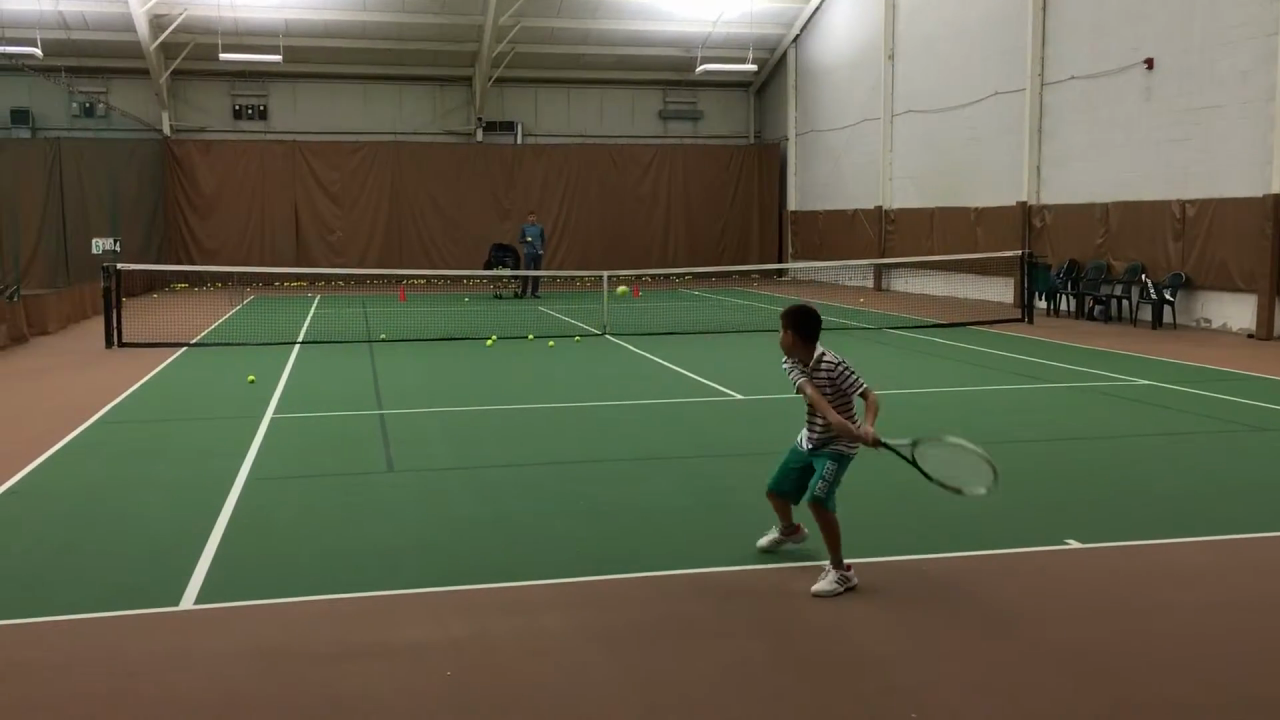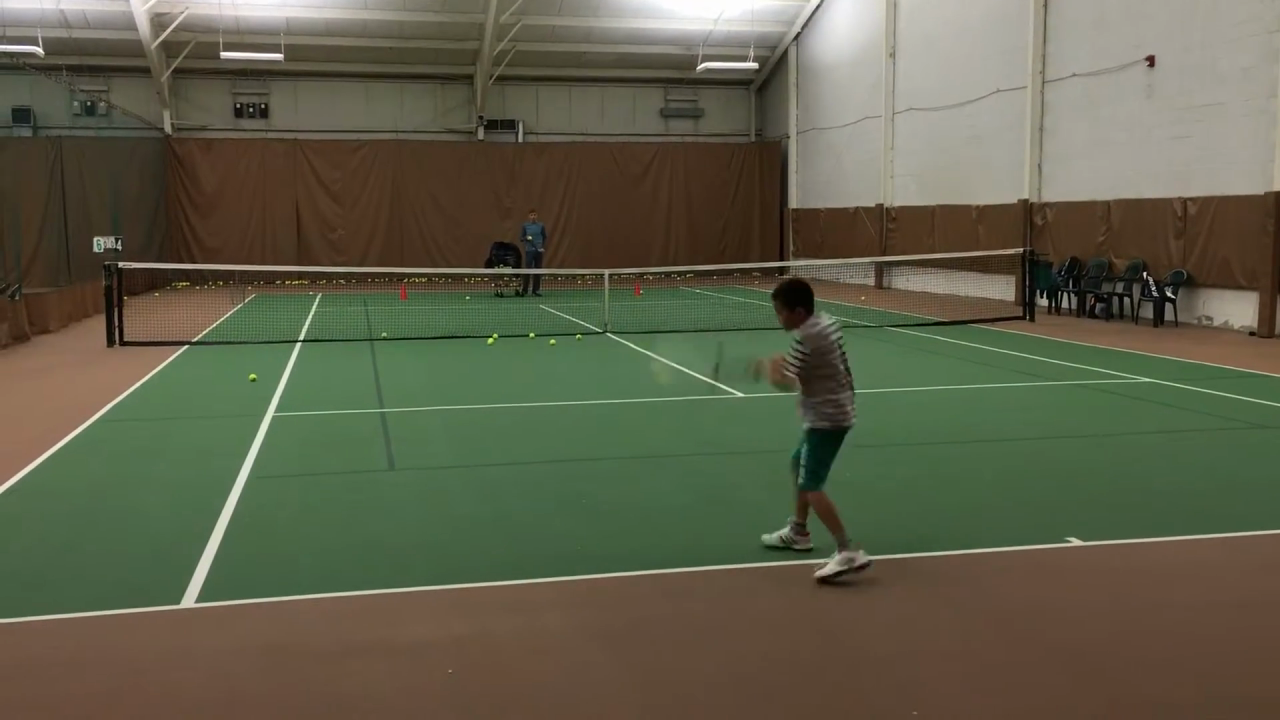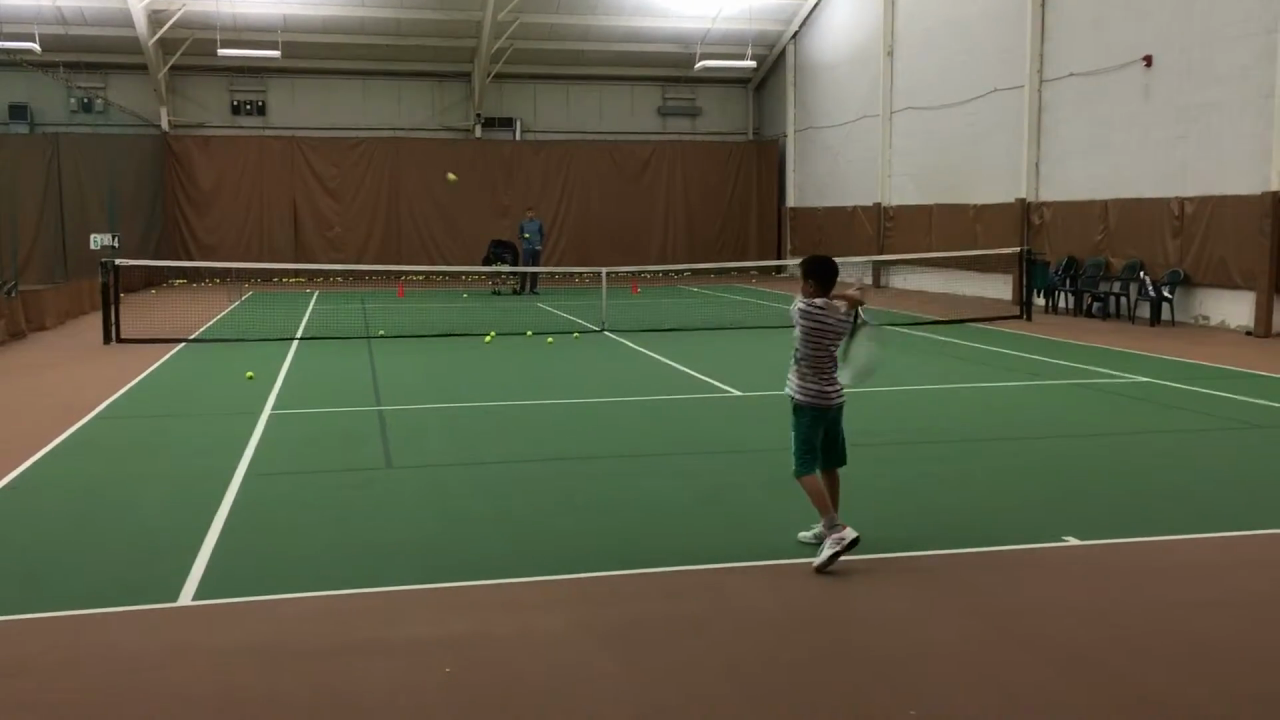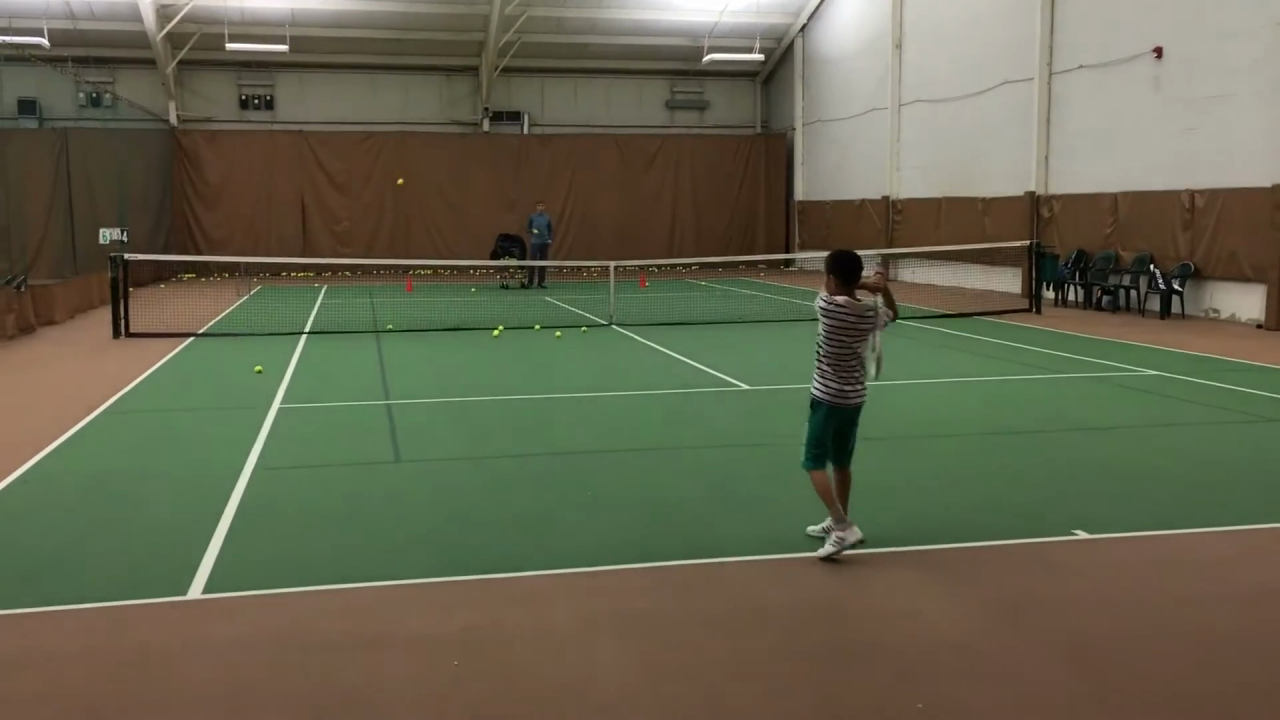
dt=0.3s
person 1, frame 1
left shoulder: (834, 365)
right shoulder: (790, 363)
left elbow: (870, 397)
right elbow: (814, 396)
left wrist: (867, 426)
right wrist: (843, 423)
left hip: (837, 447)
right hip: (809, 442)
left knee: (818, 501)
right knee: (775, 490)
left ankle: (840, 570)
right ankle: (789, 530)
person 1, frame 2
left shoulder: (807, 337)
right shoulder: (826, 324)
left elbow: (785, 383)
left wrist: (772, 367)
right wrist: (782, 362)
left hip: (825, 420)
right hip: (821, 417)
left knee: (810, 485)
right knee: (800, 470)
left ankle: (848, 552)
right ankle: (798, 532)
person 1, frame 3
left shoulder: (804, 309)
right shoulder: (842, 317)
left wrist: (843, 297)
right wrist: (850, 301)
left hip: (808, 401)
right hip: (833, 399)
left knee: (805, 469)
right knee: (828, 466)
left ankle: (837, 530)
right ankle: (829, 528)
person 1, frame 4
left shoulder: (826, 306)
right shoulder: (870, 313)
left elbow: (830, 292)
right elbow: (893, 313)
left wrist: (866, 286)
right wrist: (883, 287)
left hip: (828, 397)
right hip: (855, 397)
left knee: (815, 464)
right knee: (841, 462)
left ankle: (844, 528)
right ankle: (839, 523)
